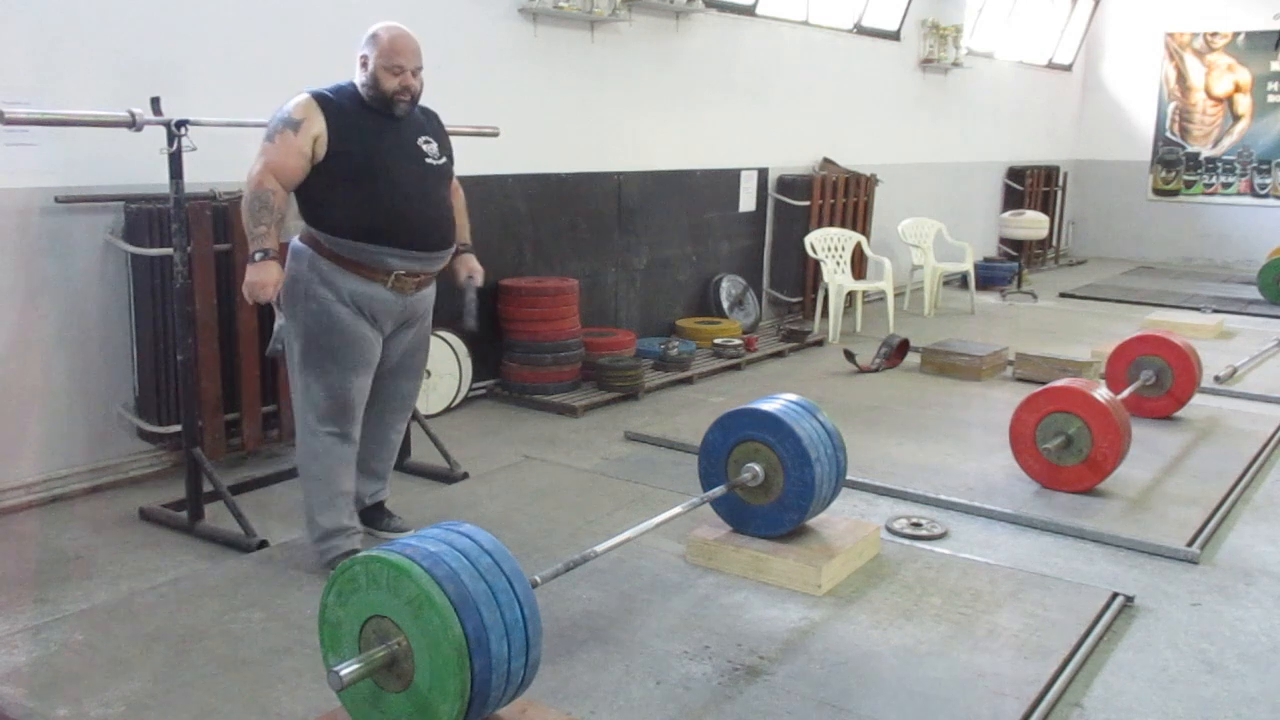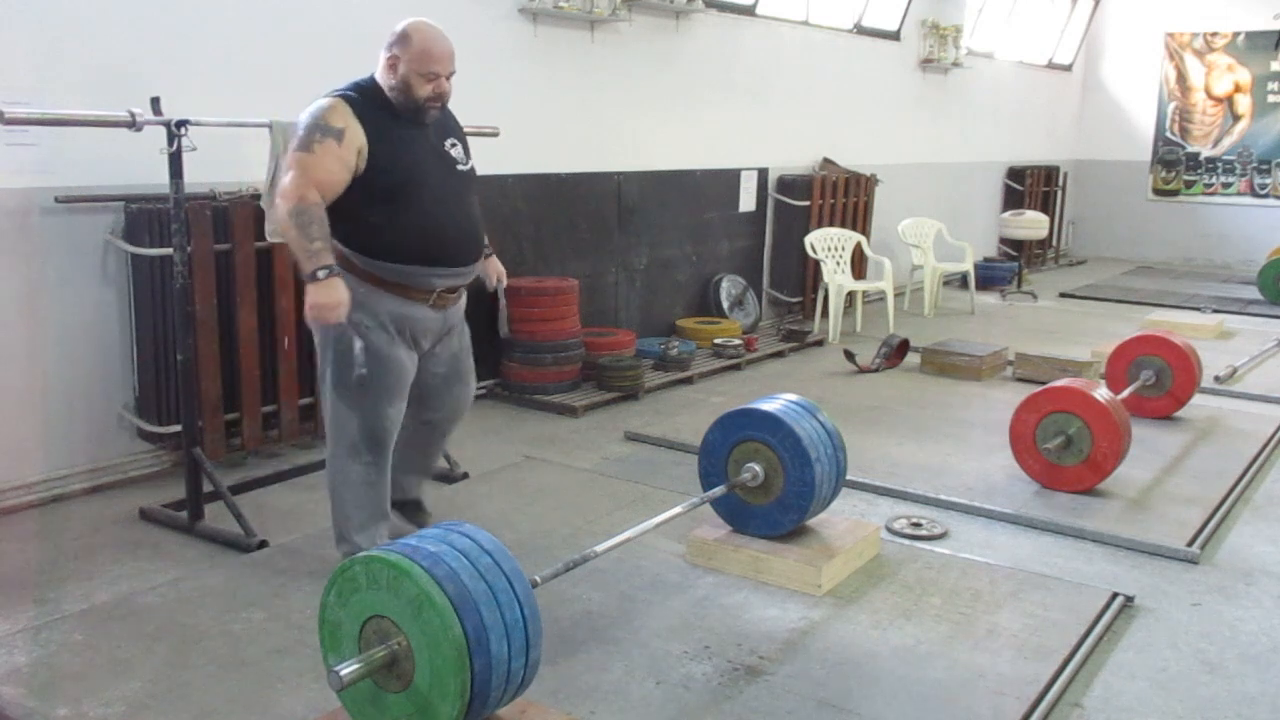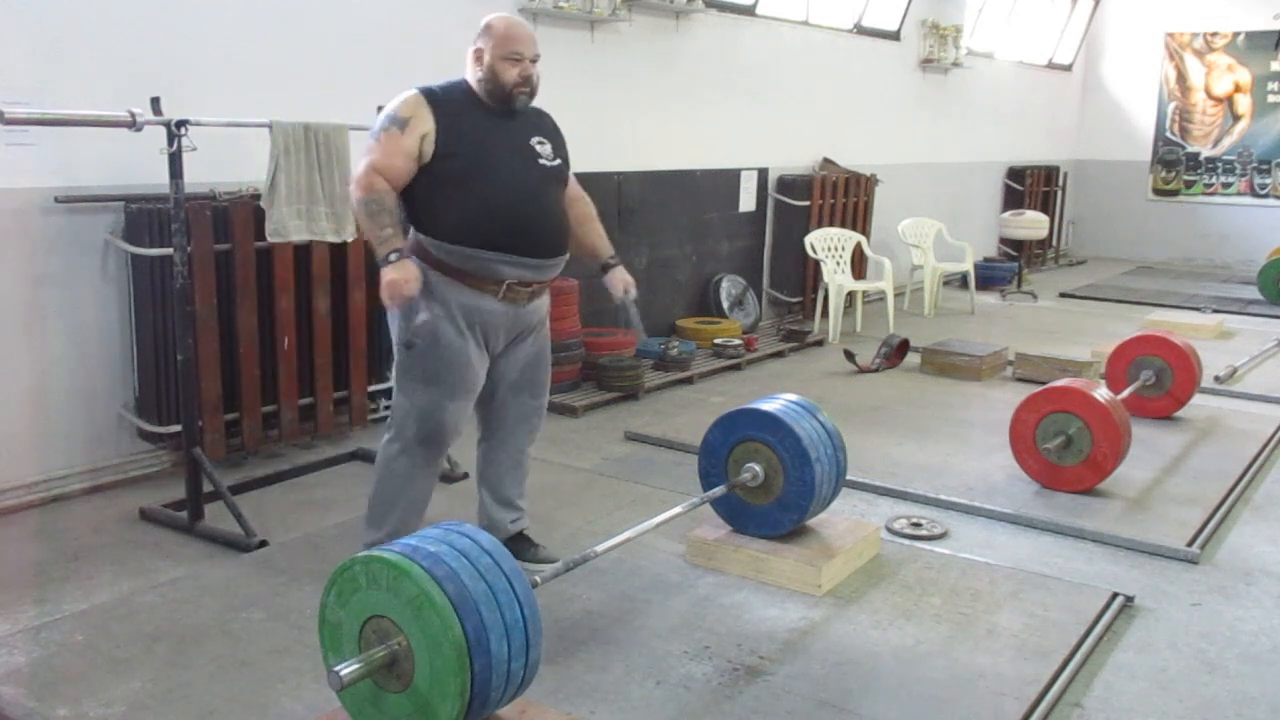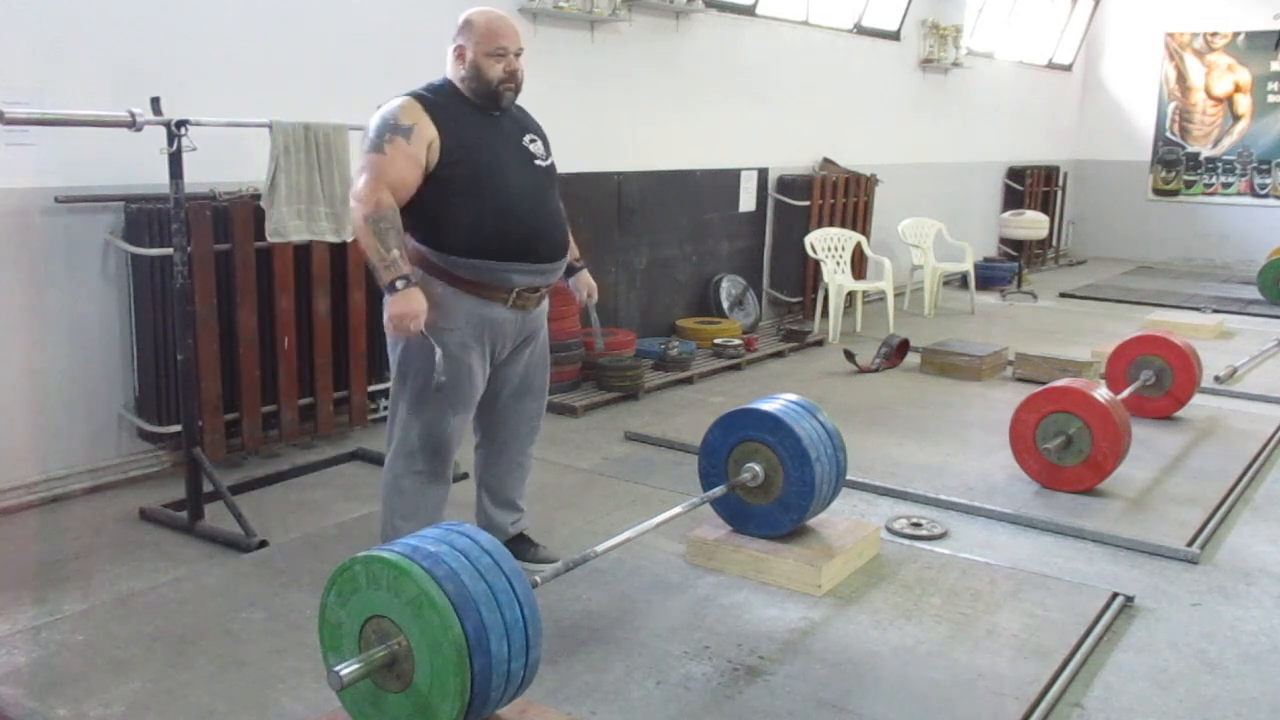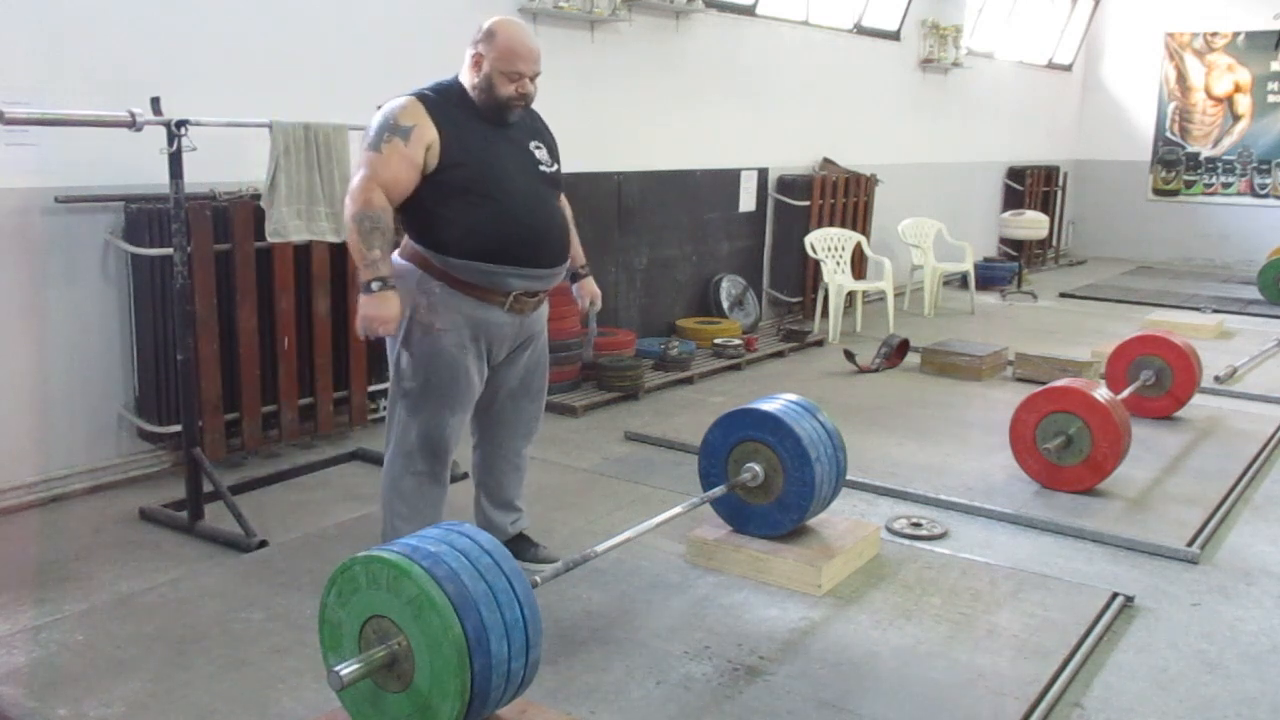
dt=0.7s
person 1, frame 1
left shoulder: (428, 124)
right shoulder: (316, 114)
left elbow: (448, 192)
right elbow: (266, 183)
left wrist: (463, 251)
right wrist: (264, 256)
left hip: (414, 294)
right hip: (337, 289)
left knee: (390, 409)
right knee: (333, 416)
left ankle: (367, 502)
right ankle: (338, 541)
person 1, frame 2
left shoulder: (442, 119)
right shoulder: (341, 119)
right elbow: (297, 198)
left wrist: (482, 251)
right wrist: (322, 275)
left hip: (443, 305)
right hip: (372, 305)
left knee: (446, 405)
right knee: (367, 431)
left ankle: (402, 494)
right ankle: (366, 552)
person 1, frame 3
left shoulder: (542, 127)
right shoulder: (424, 112)
left elbow: (571, 202)
right elbow: (370, 182)
left wrist: (609, 263)
right wrist: (394, 257)
left hip: (526, 306)
right hip: (447, 300)
left knee: (515, 426)
right knee: (424, 429)
left ankle: (504, 530)
right ankle: (385, 549)
person 1, frame 4
left shoulder: (523, 122)
right shoulder: (415, 118)
left elbow: (546, 203)
right elbow: (372, 200)
left wrist: (574, 266)
right wrist: (399, 284)
left hip: (525, 310)
right hip: (450, 308)
left knee: (514, 431)
right knee: (428, 442)
left ankle: (504, 533)
person 1, frame 5
left shoulder: (532, 125)
right shoulder: (418, 118)
left elbow: (553, 203)
right elbow: (368, 197)
left wrist: (579, 271)
right wrist: (377, 285)
left hip: (526, 311)
right hip: (448, 307)
left knee: (510, 433)
right knee: (426, 441)
left ankle: (503, 533)
